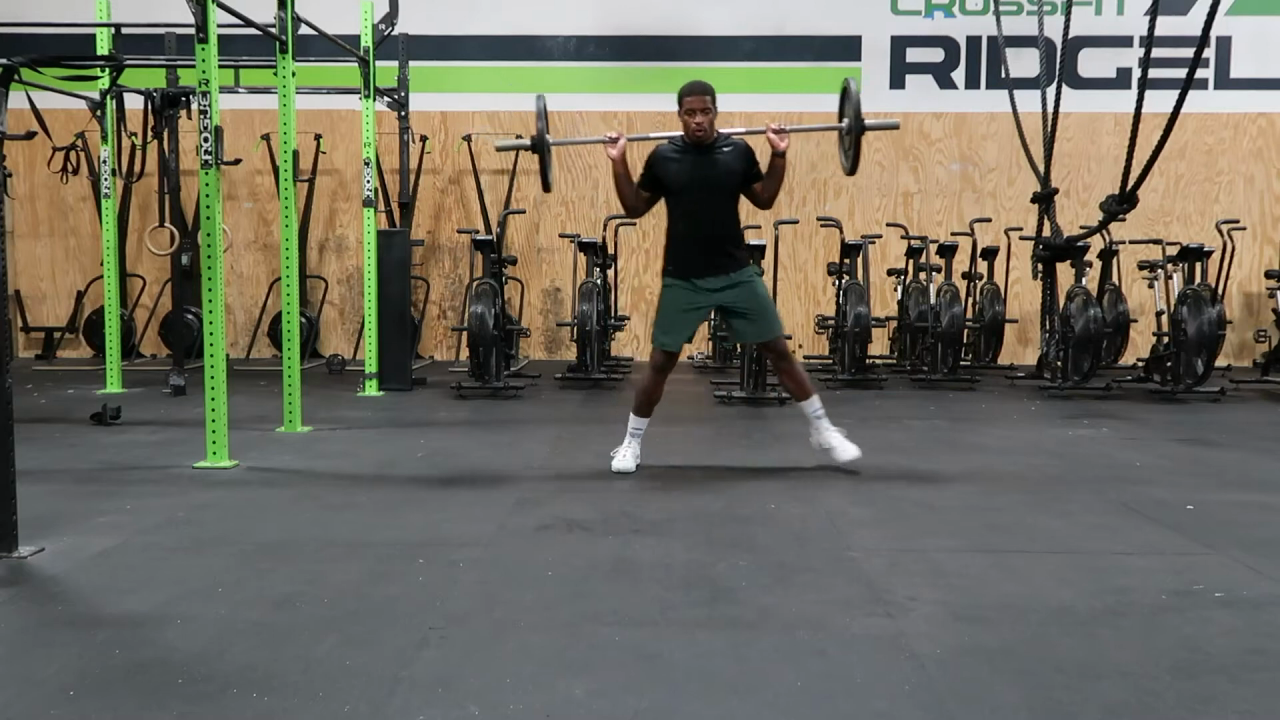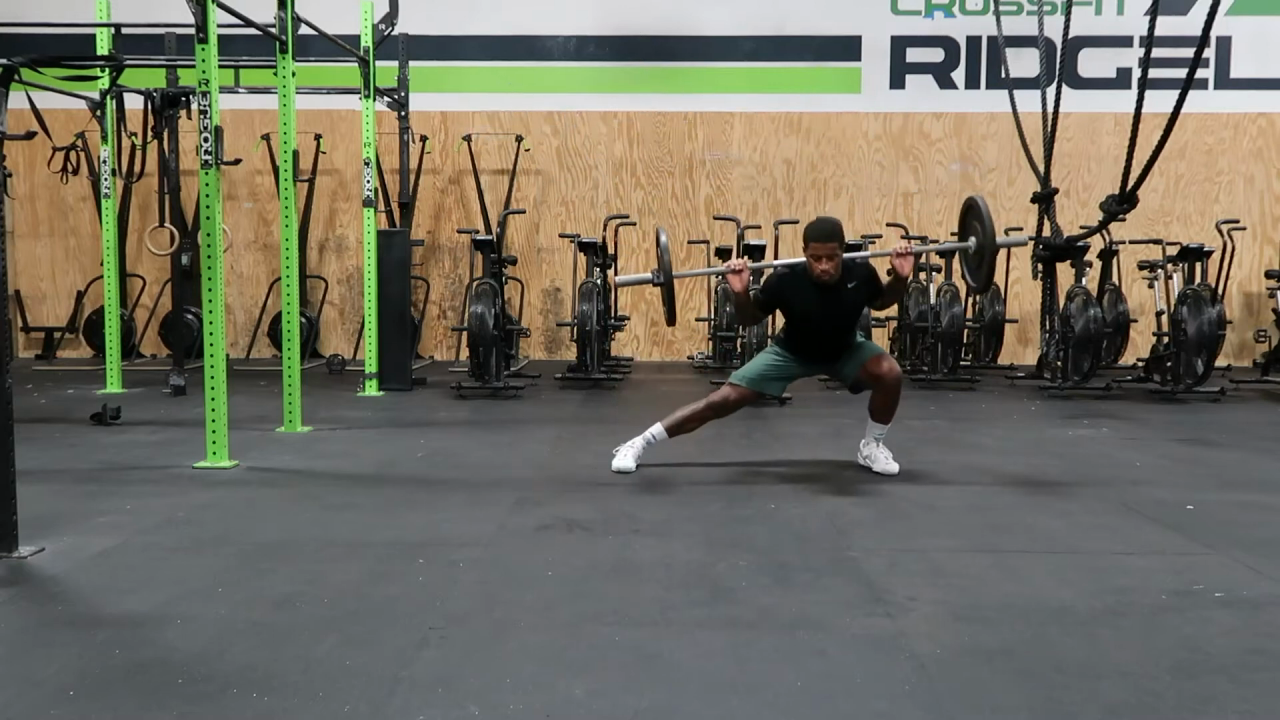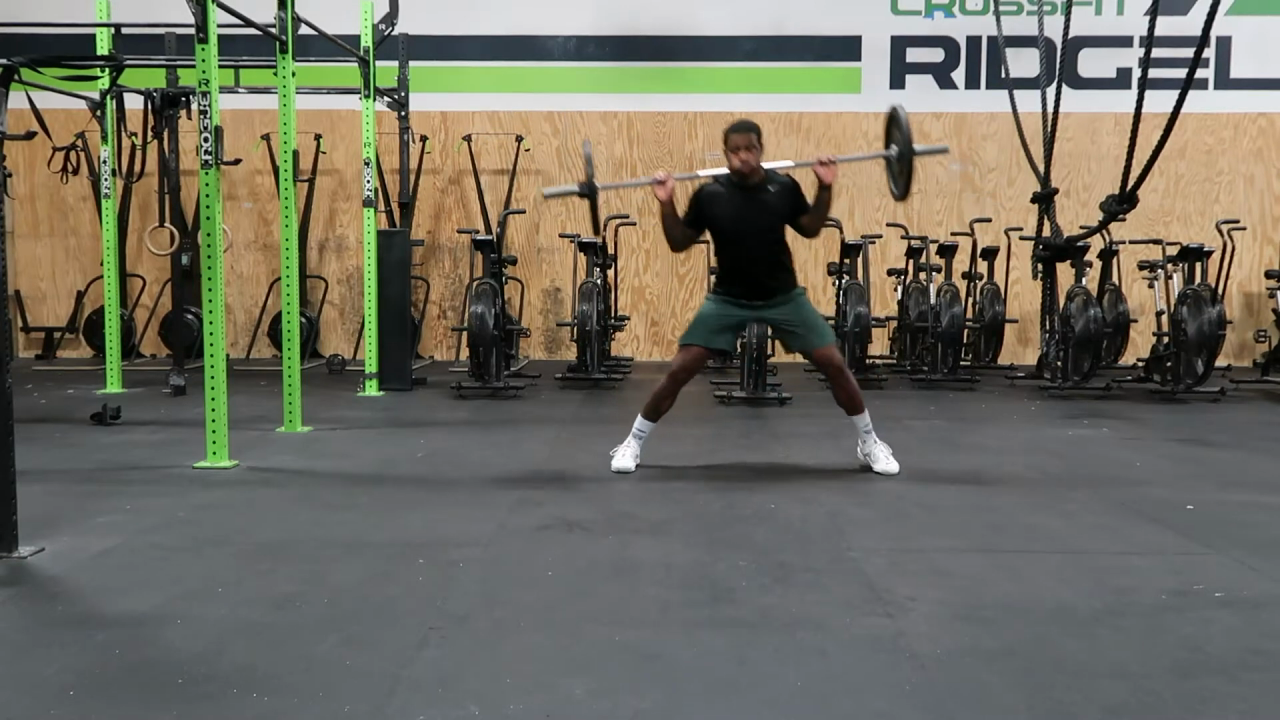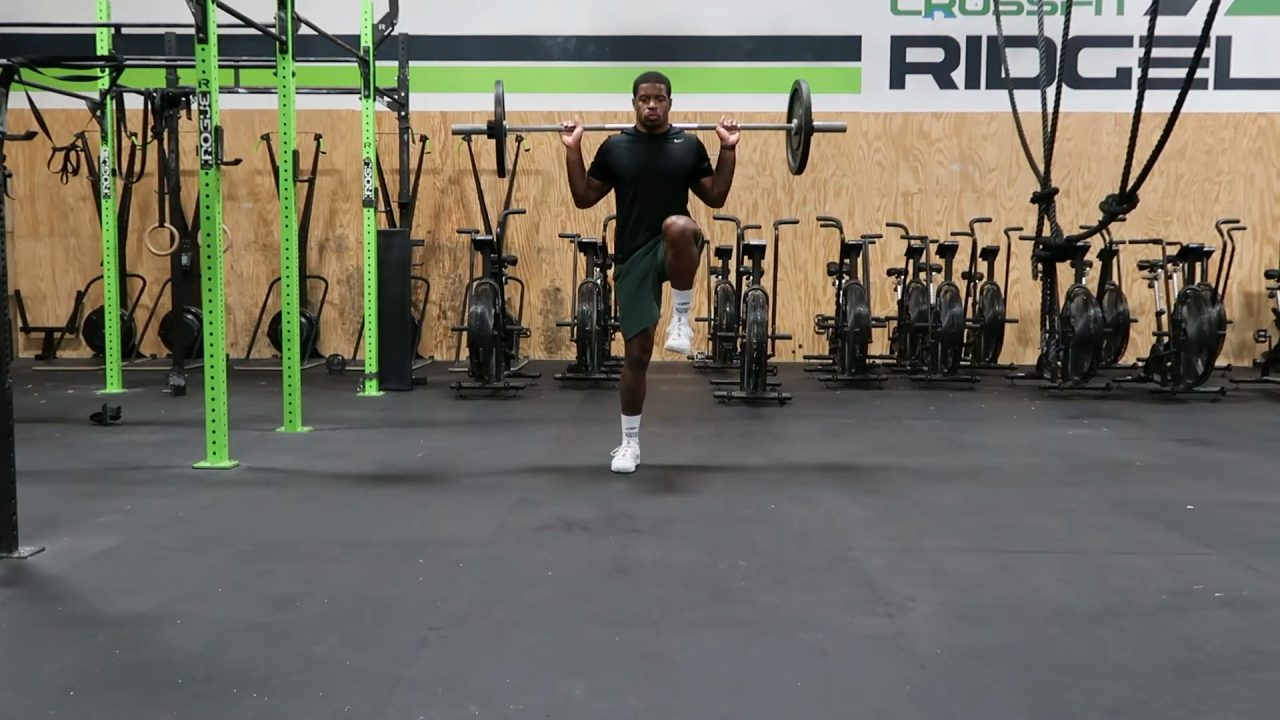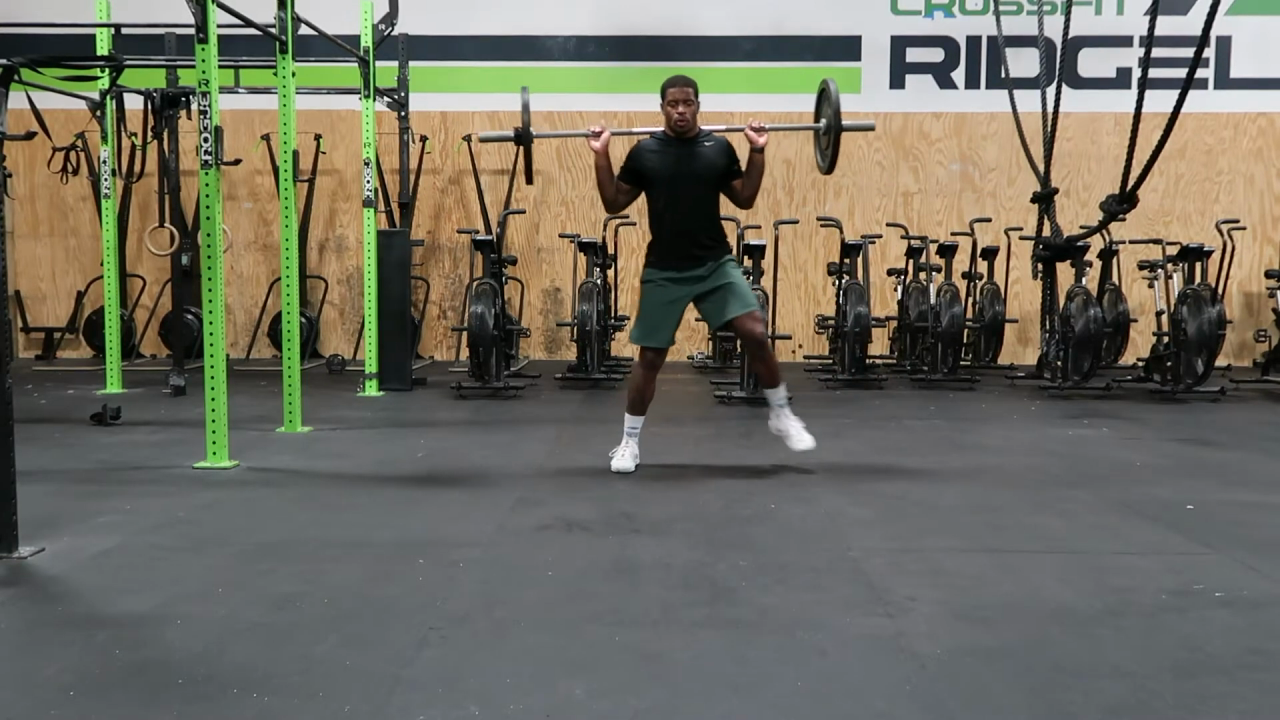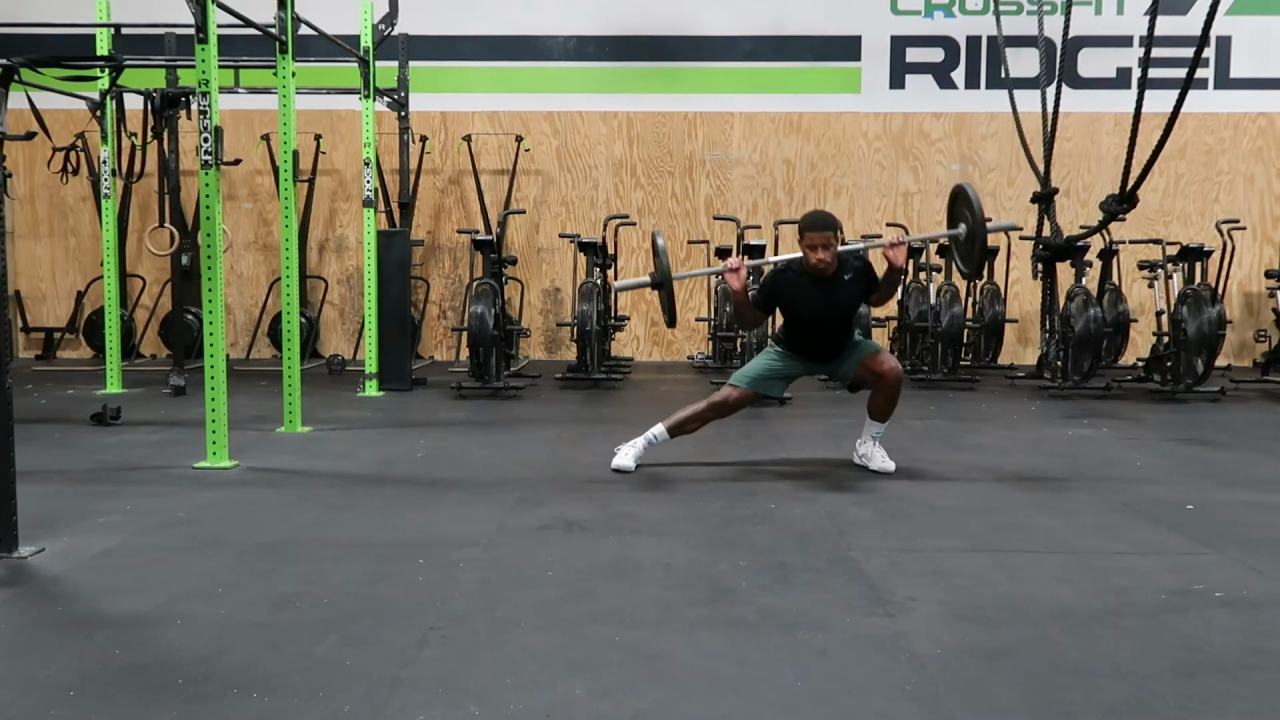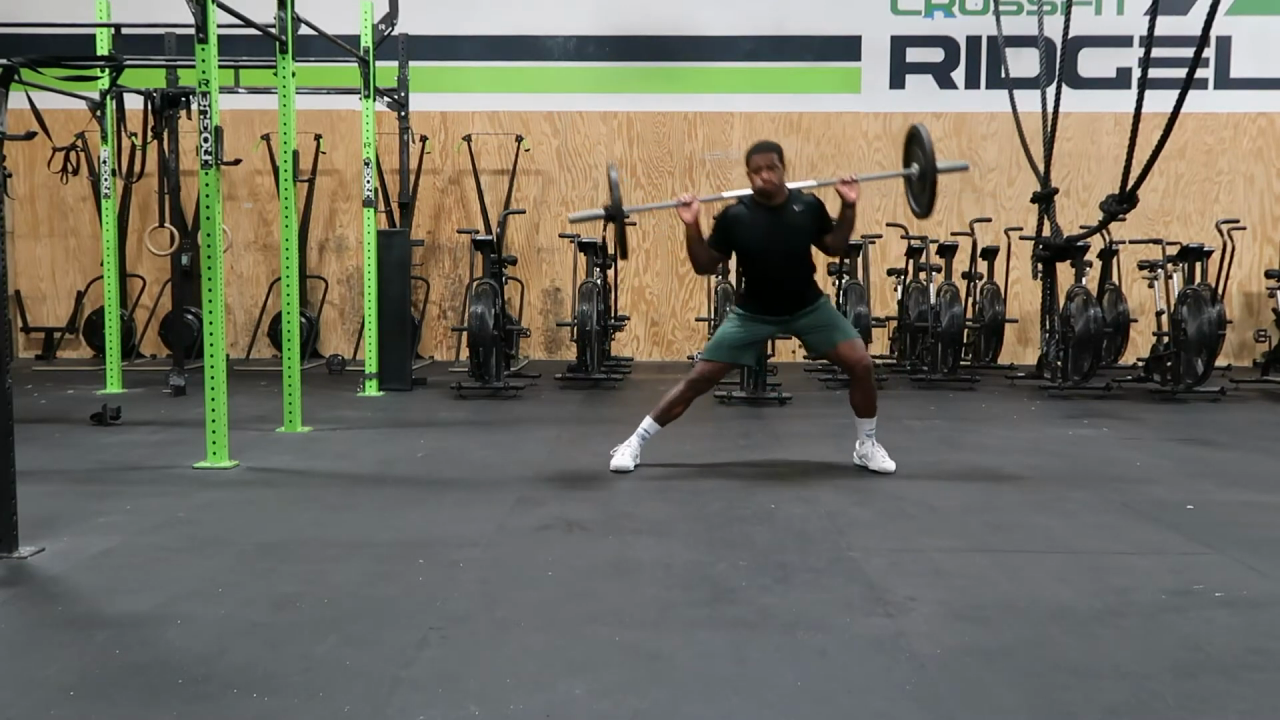
dt=0.7s
person 1, frame 1
left shoulder: (738, 151)
right shoulder: (663, 156)
left elbow: (764, 200)
right elbow: (634, 208)
left wrist: (779, 154)
right wrist: (618, 162)
left hip: (737, 273)
right hip: (682, 279)
left knee: (778, 351)
right knee: (661, 362)
left ankle: (823, 430)
right ankle: (631, 443)
person 1, frame 2
left shoulder: (860, 273)
right shoulder: (785, 280)
left elbow: (881, 302)
right elbow: (749, 319)
left wrist: (901, 278)
right wrist: (740, 291)
left hip: (844, 350)
right hip: (791, 354)
left knee: (890, 374)
right knee: (722, 401)
left ankle: (872, 446)
right ankle: (638, 444)
person 1, frame 3
left shoulder: (783, 185)
right shoulder: (709, 194)
left elbow: (810, 229)
right elbow: (678, 244)
left wrist: (825, 187)
right wrist: (666, 205)
left hip: (782, 294)
right hip: (727, 299)
left knee: (832, 363)
right knee: (682, 368)
left ankle: (869, 442)
right ankle: (632, 443)
person 1, frame 4
left shoulder: (688, 145)
right shoulder: (615, 147)
left elbow: (715, 198)
right elbow: (584, 198)
left wrist: (728, 148)
right wrist: (572, 149)
left hip: (674, 247)
right hip: (632, 257)
left knee: (679, 226)
right knee: (637, 353)
left ankle: (681, 319)
right ankle: (629, 442)
person 1, frame 5
left shoulder: (718, 147)
right shoulder: (644, 151)
left elbow: (744, 199)
right elbow: (614, 204)
left wrist: (757, 151)
right wrist: (601, 156)
left hip: (717, 263)
right hip: (663, 271)
left knee: (756, 336)
right knee: (651, 357)
left ankle: (782, 416)
right ankle: (629, 442)
person 1, frame 6
left shoulder: (857, 268)
right shoulder: (782, 278)
left elbow: (876, 299)
right elbow: (749, 322)
left wrist: (895, 269)
right wrist: (739, 291)
left hip: (842, 348)
right hip: (789, 353)
left knee: (890, 372)
right knee: (724, 401)
left ankle: (868, 445)
right ankle: (640, 444)
person 1, frame 7
left shoulder: (808, 204)
right shoulder: (733, 216)
left elbow: (835, 245)
right elbow: (704, 267)
left wrist: (849, 206)
right wrist: (691, 226)
left hip: (808, 304)
right hip: (752, 312)
left knee: (860, 363)
right knee: (702, 377)
left ankle: (867, 444)
right ankle: (634, 442)
